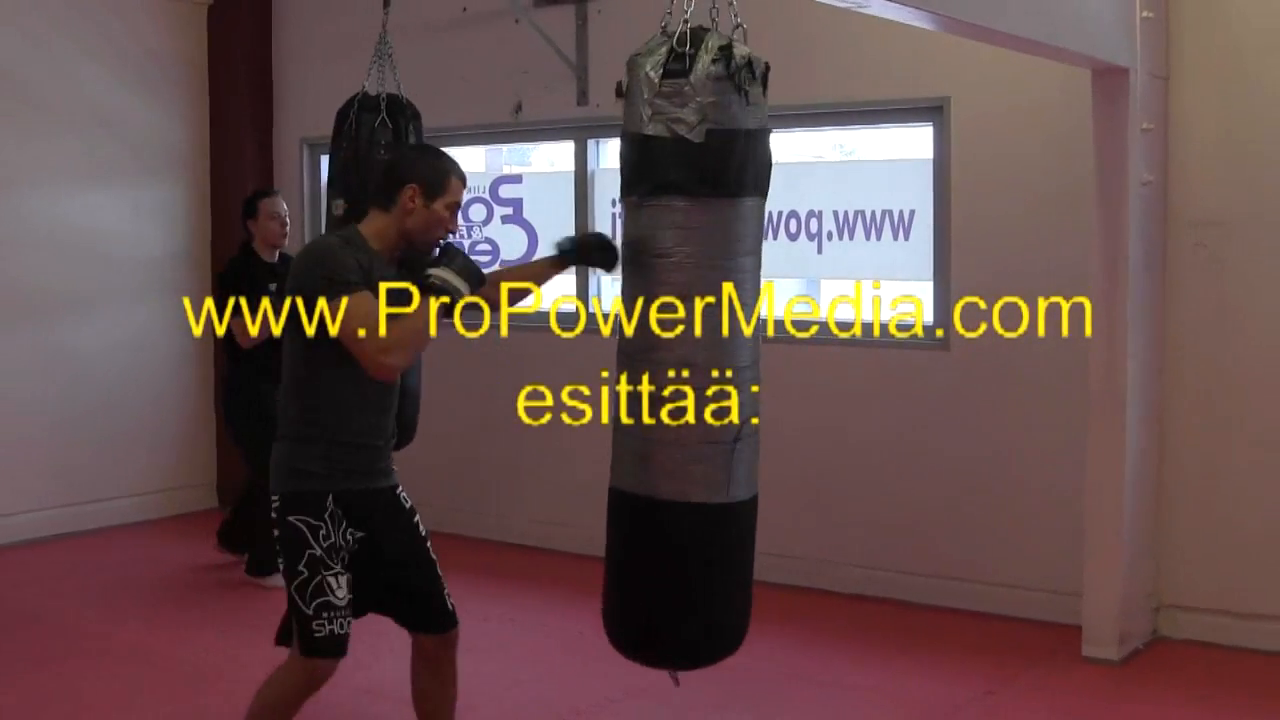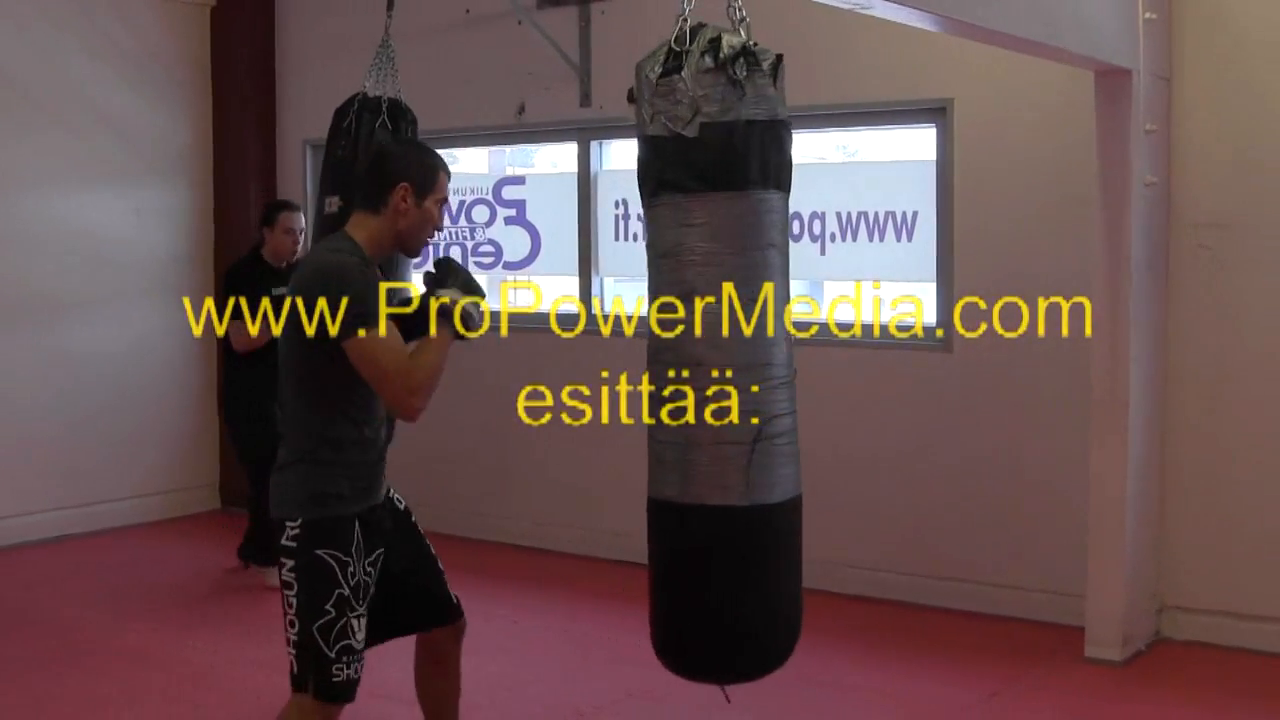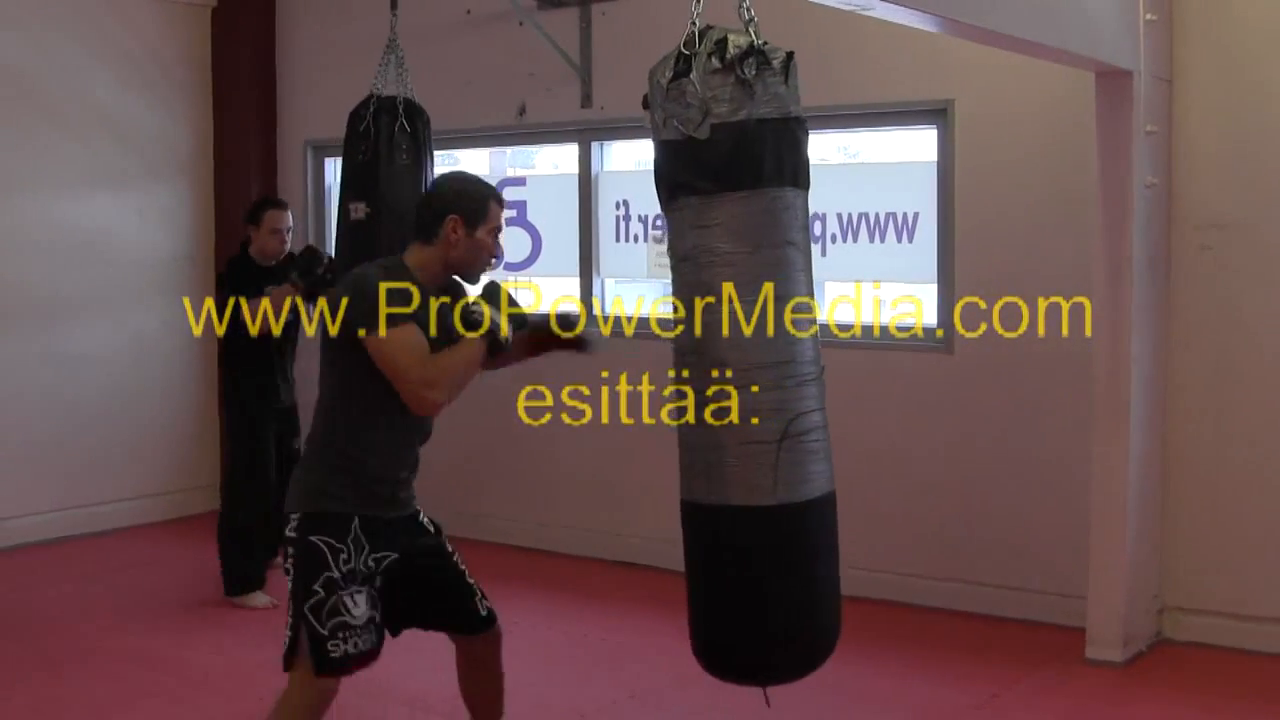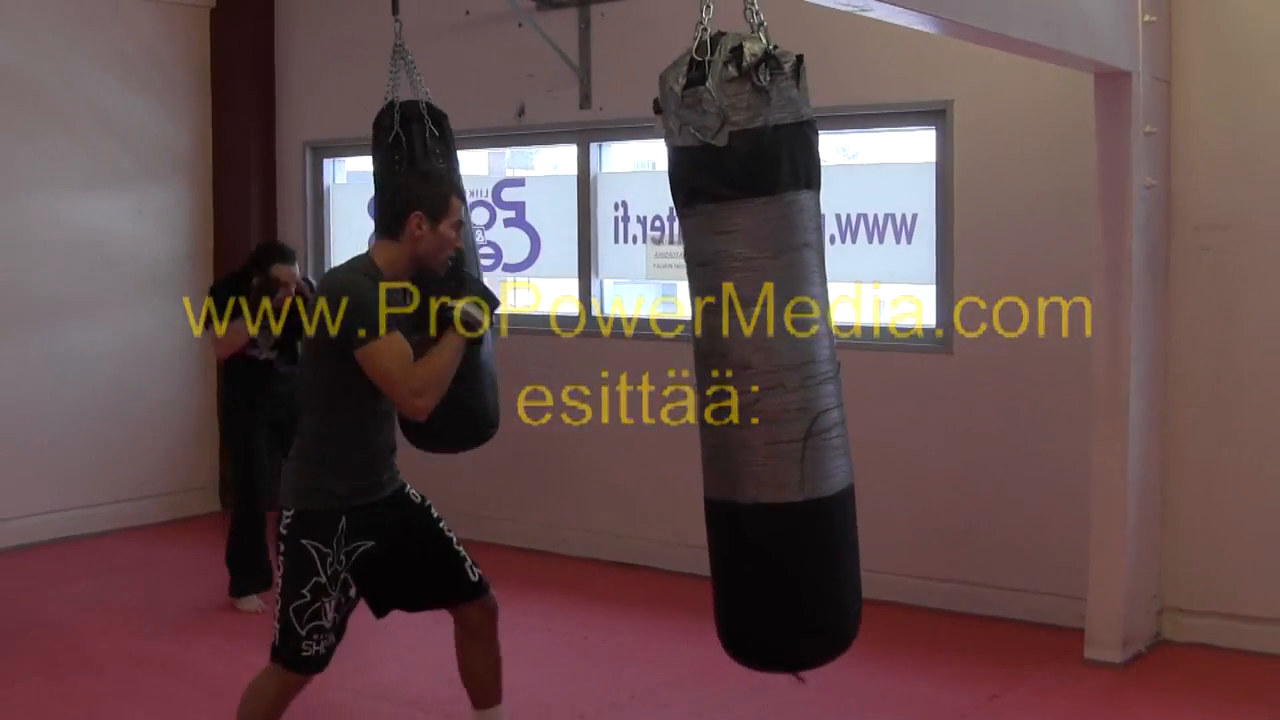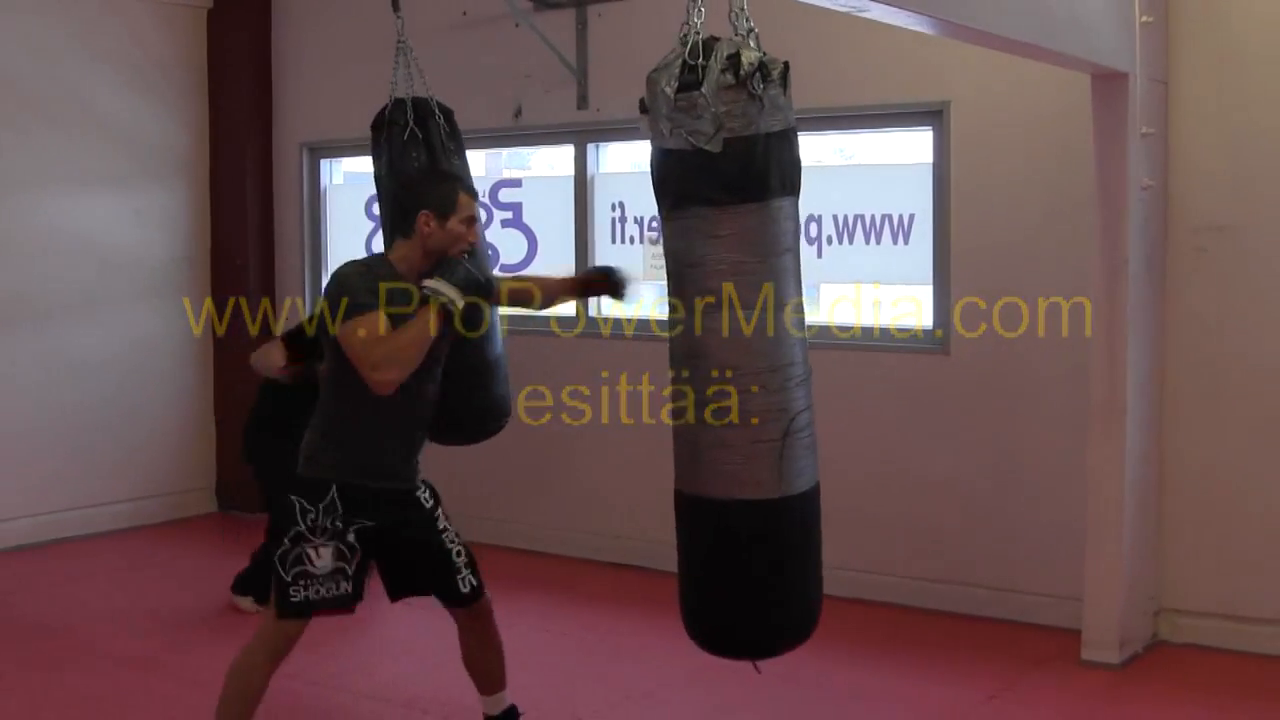
dt=0.4s
person 1, frame 1
left shoulder: (402, 262)
right shoulder: (327, 259)
left elbow: (484, 293)
right elbow: (385, 358)
left wrist: (567, 255)
right wrist: (439, 288)
left hip: (373, 483)
right hip: (314, 488)
left knee: (437, 633)
right knee: (316, 657)
person 1, frame 2
left shoulder: (362, 267)
right shoulder: (337, 272)
right elbow: (408, 398)
left wrist: (440, 309)
right wrist: (452, 309)
left hip: (371, 499)
right hip: (323, 512)
left knee: (444, 625)
person 1, frame 3
left shoulder: (442, 293)
right shoulder: (370, 288)
left elbow: (484, 356)
right elbow: (427, 393)
left wrist: (544, 335)
right wrist: (487, 326)
left hip: (396, 511)
right hip: (334, 515)
left knee: (482, 634)
person 1, frame 4
left shoulder: (401, 287)
right shoulder: (353, 289)
right elbow: (415, 398)
left wrist: (454, 324)
right wrist: (463, 324)
left hip: (384, 492)
right hip: (324, 508)
left knee: (479, 607)
right knee: (296, 669)
person 1, frame 5
left shoulder: (450, 276)
right shoulder: (356, 282)
left elbow: (521, 292)
right elbow: (382, 373)
left wrist: (582, 282)
right wrist: (438, 301)
left hip: (400, 485)
right hip: (331, 485)
left knee: (474, 607)
right knee: (285, 626)
person 2, frame 1
left shoulder: (290, 267)
right shoulder: (238, 274)
right elbow: (245, 337)
left hip: (284, 385)
right hip: (249, 390)
left knee: (271, 471)
right knee: (274, 472)
left ankle: (234, 538)
right ankle: (266, 564)
person 2, frame 2
left shoulder: (298, 273)
right shoulder: (243, 277)
right elbow: (241, 341)
right wrist: (288, 311)
right hip: (248, 392)
right knee: (271, 469)
left ankle: (258, 551)
right ankle: (265, 556)
person 2, frame 3
left shoulder: (290, 266)
right shoulder: (235, 276)
left elbow: (325, 290)
right elbow: (258, 320)
right wrist: (297, 281)
left hip: (281, 393)
right hip: (248, 398)
left knee: (286, 477)
right knee: (251, 487)
left ankle: (263, 552)
right ankle: (242, 583)
person 2, frame 4
left shoulder: (301, 291)
right shoulder: (226, 293)
right elbow: (223, 349)
right wrist: (258, 306)
left hip: (290, 398)
right hip: (246, 406)
right knee: (252, 492)
right ankle: (245, 586)
person 2, frame 5
right shoulder: (319, 333)
right elbow: (262, 358)
right wrist: (291, 373)
left hip: (307, 439)
right hip: (272, 437)
right ankle: (249, 588)
